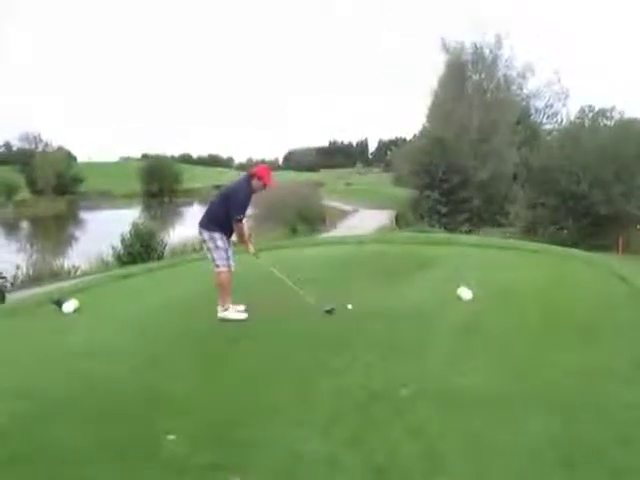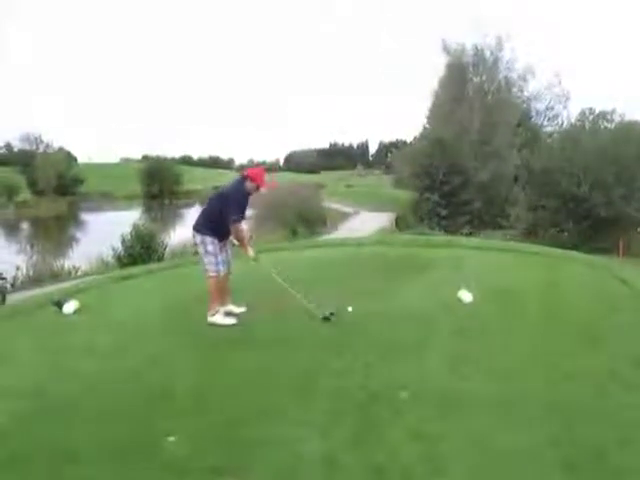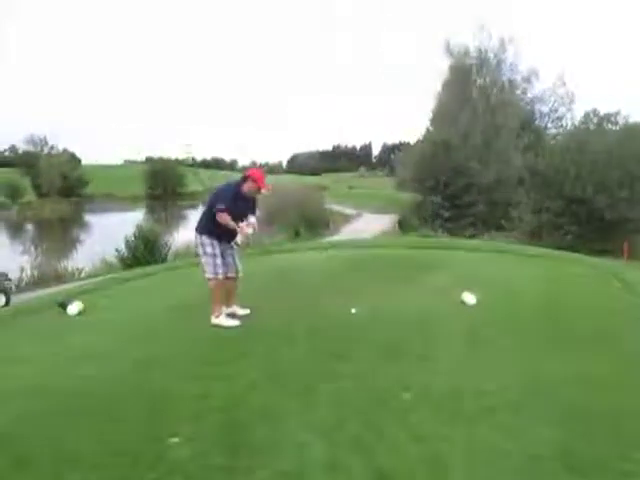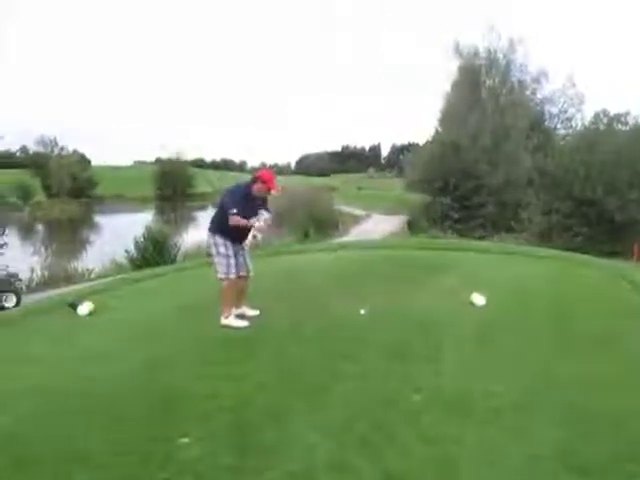
dt=0.3s
person 1, frame 1
left shoulder: (244, 187)
right shoulder: (241, 192)
left elbow: (238, 219)
right elbow: (237, 223)
left wrist: (246, 236)
right wrist: (246, 243)
left hip: (220, 229)
right hip: (211, 229)
left knee: (227, 267)
right knee: (223, 268)
left ankle: (225, 303)
right ankle: (224, 309)
person 1, frame 2
left shoulder: (241, 192)
right shoulder: (234, 193)
left elbow: (239, 222)
right elbow: (234, 224)
left wrist: (246, 240)
right wrist: (246, 247)
left hip: (218, 234)
right hip: (205, 233)
left knee: (225, 270)
right knee: (215, 272)
left ankle: (225, 305)
right ankle: (213, 313)
person 1, frame 3
left shoulder: (250, 198)
right shoulder: (226, 190)
left elbow: (251, 217)
right elbow: (221, 217)
left wrist: (250, 222)
right wrist: (237, 227)
left hip: (226, 239)
right hip: (208, 236)
left knee: (234, 273)
right knee: (217, 275)
left ankle: (230, 307)
right ankle: (217, 315)
person 1, frame 4
left shoulder: (261, 198)
right shoulder: (236, 192)
right elbow: (233, 220)
left wrist: (261, 218)
right wrist: (249, 223)
left hip: (237, 239)
right hip: (220, 236)
left knee: (244, 273)
right knee: (229, 276)
left ankle: (239, 307)
right ankle: (226, 316)
